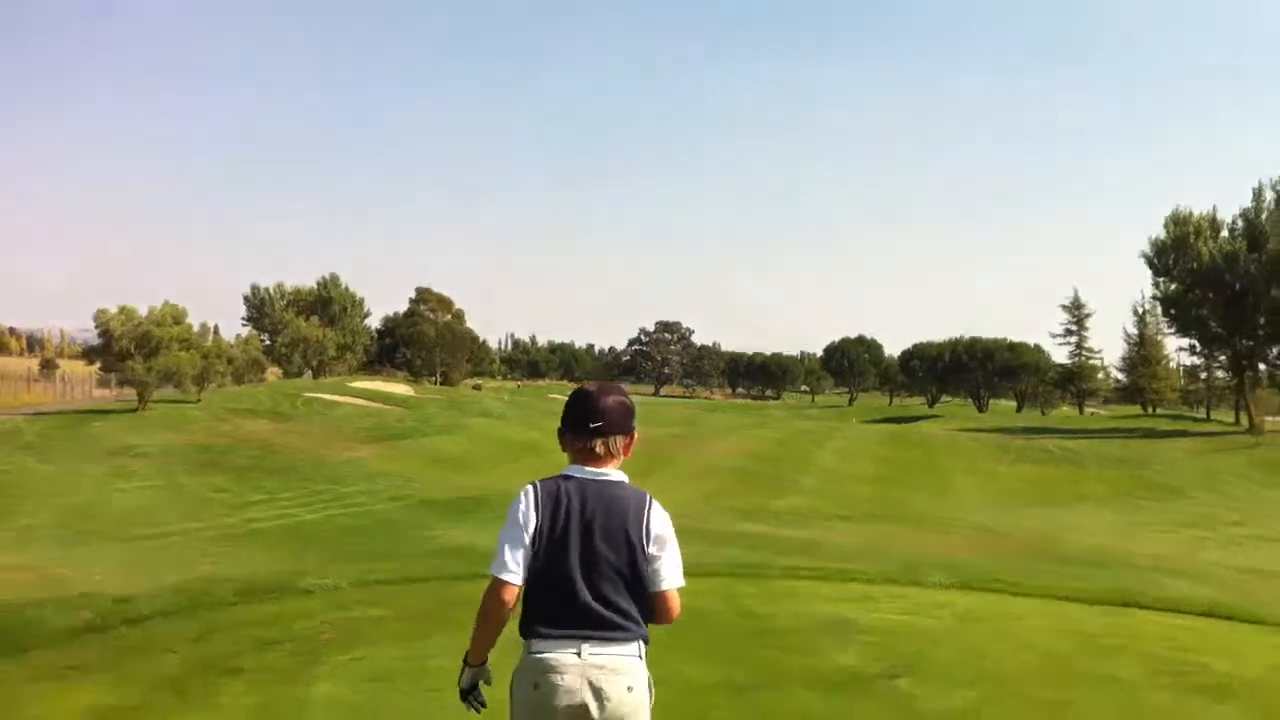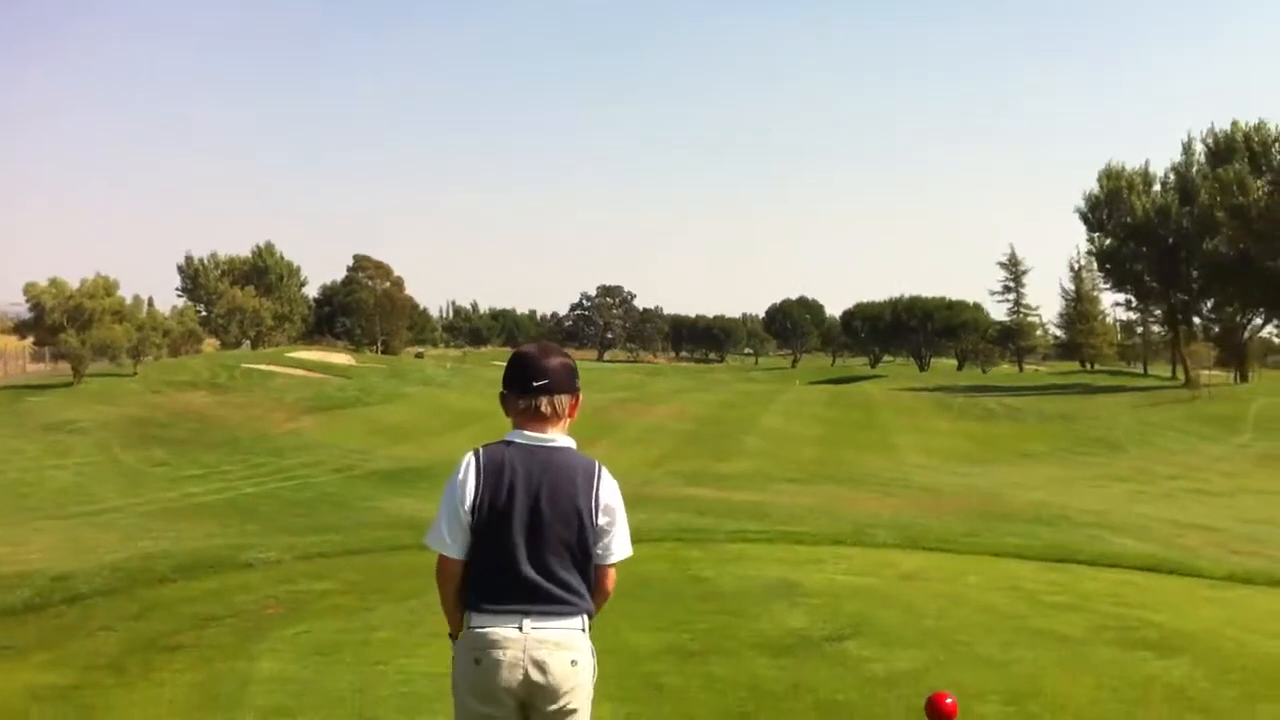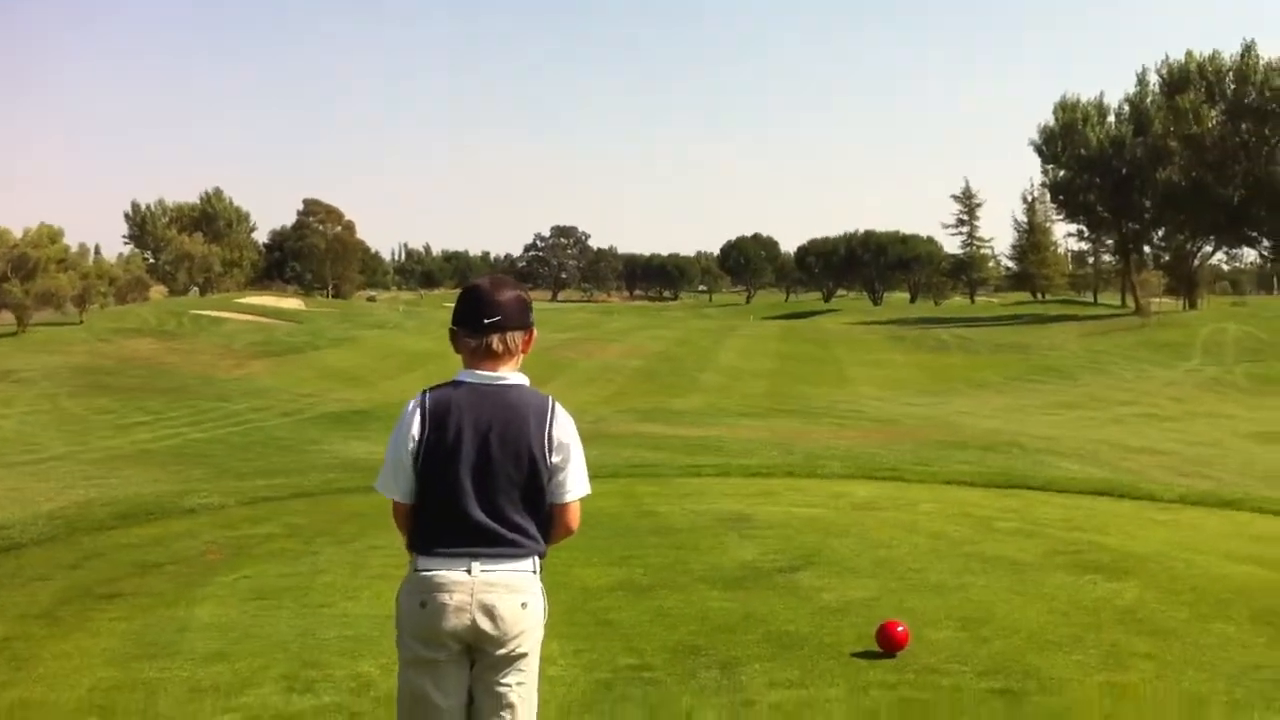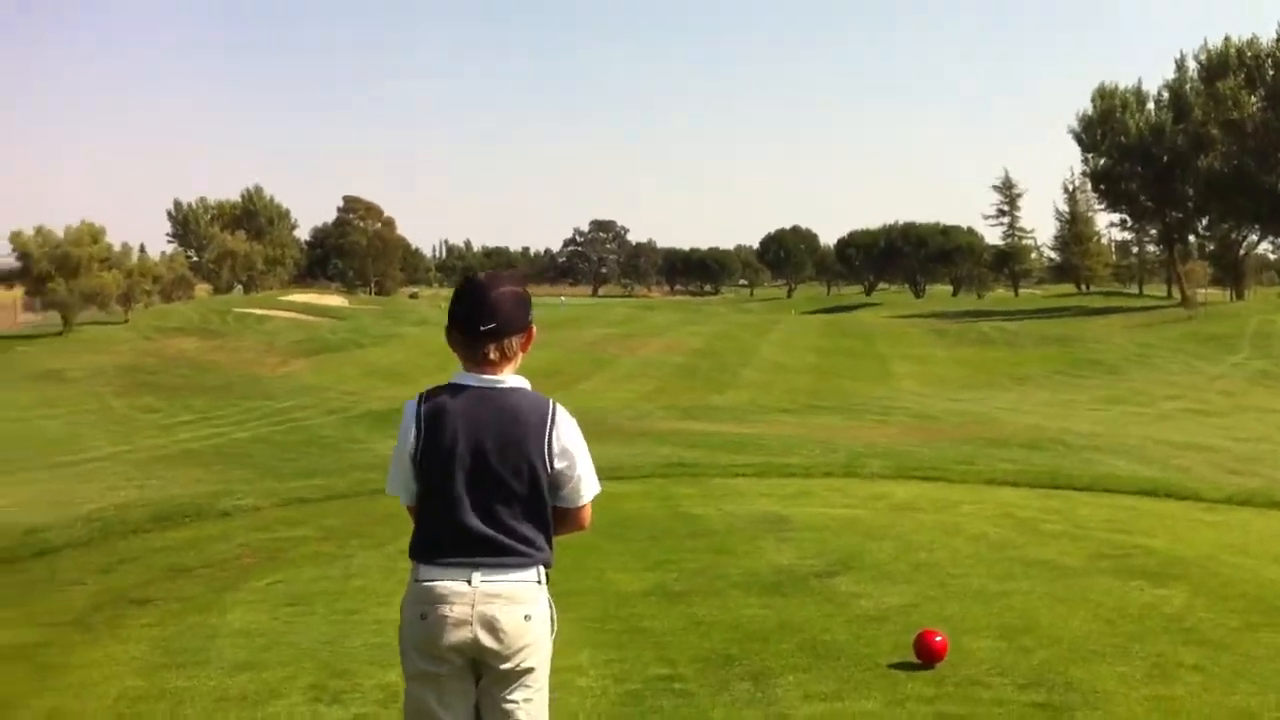
dt=0.5s
person 1, frame 1
left shoulder: (535, 499)
right shoulder: (648, 511)
left elbow: (504, 595)
right elbow: (668, 609)
left wrist: (473, 661)
left hip: (547, 668)
right hip: (621, 671)
person 1, frame 2
left shoulder: (476, 467)
right shoulder: (596, 478)
left elbow: (449, 568)
right elbow: (605, 581)
left wrist: (460, 632)
left hip: (488, 644)
right hip: (564, 645)
person 1, frame 3
left shoulder: (423, 409)
right shoulder: (550, 416)
left elbow: (403, 511)
right elbow: (567, 520)
left hip: (435, 588)
right hip: (513, 590)
person 1, frame 4
left shoulder: (421, 412)
right shoulder: (551, 419)
left elbow: (415, 507)
right elbow: (578, 517)
left hip: (436, 598)
right hip: (518, 598)
